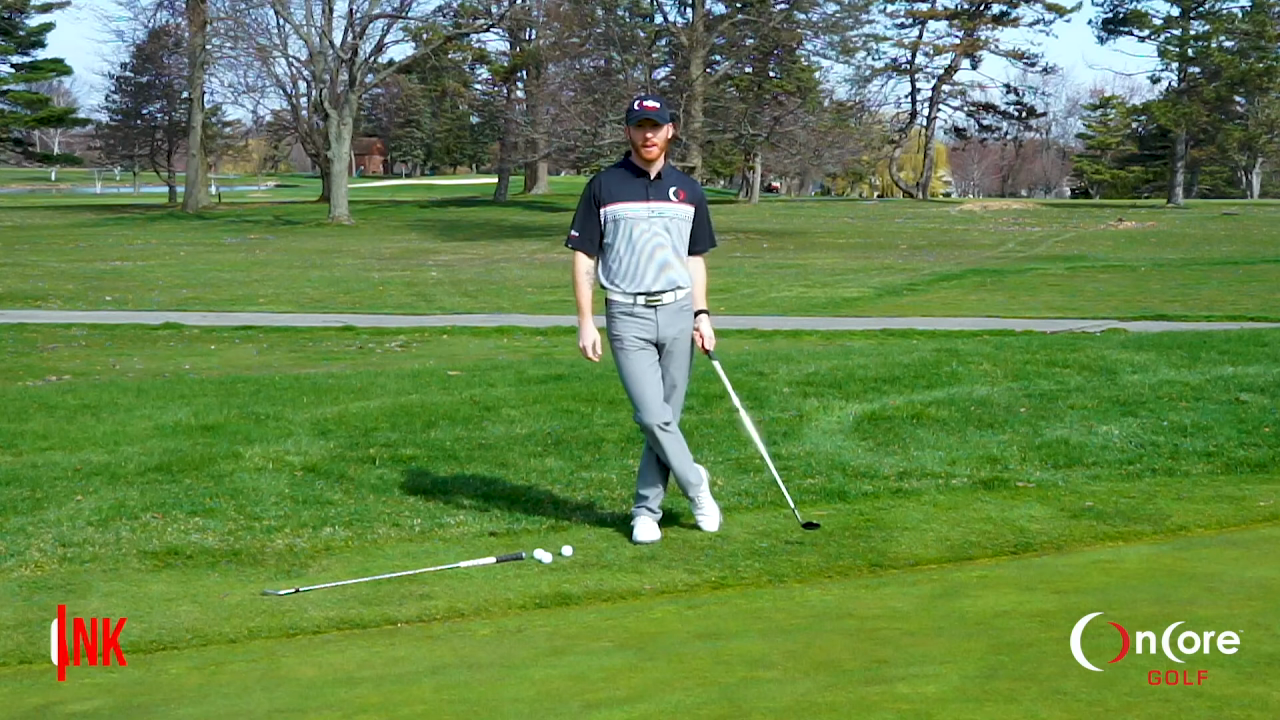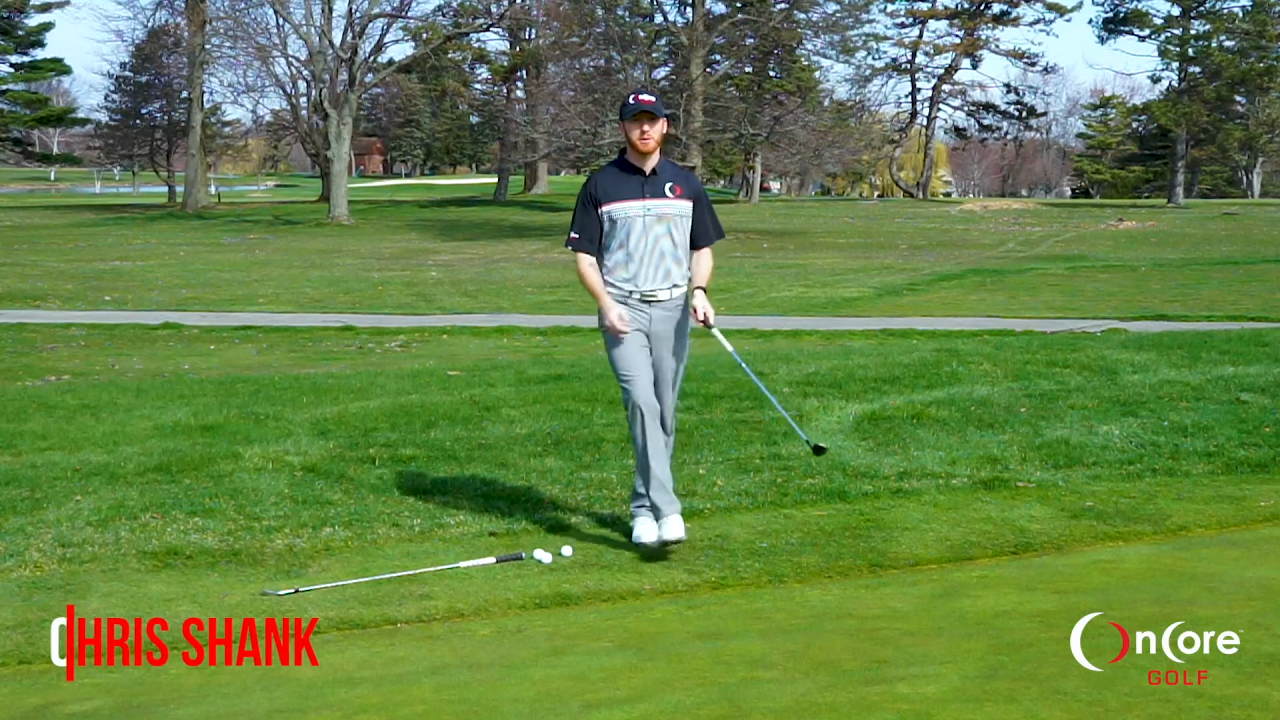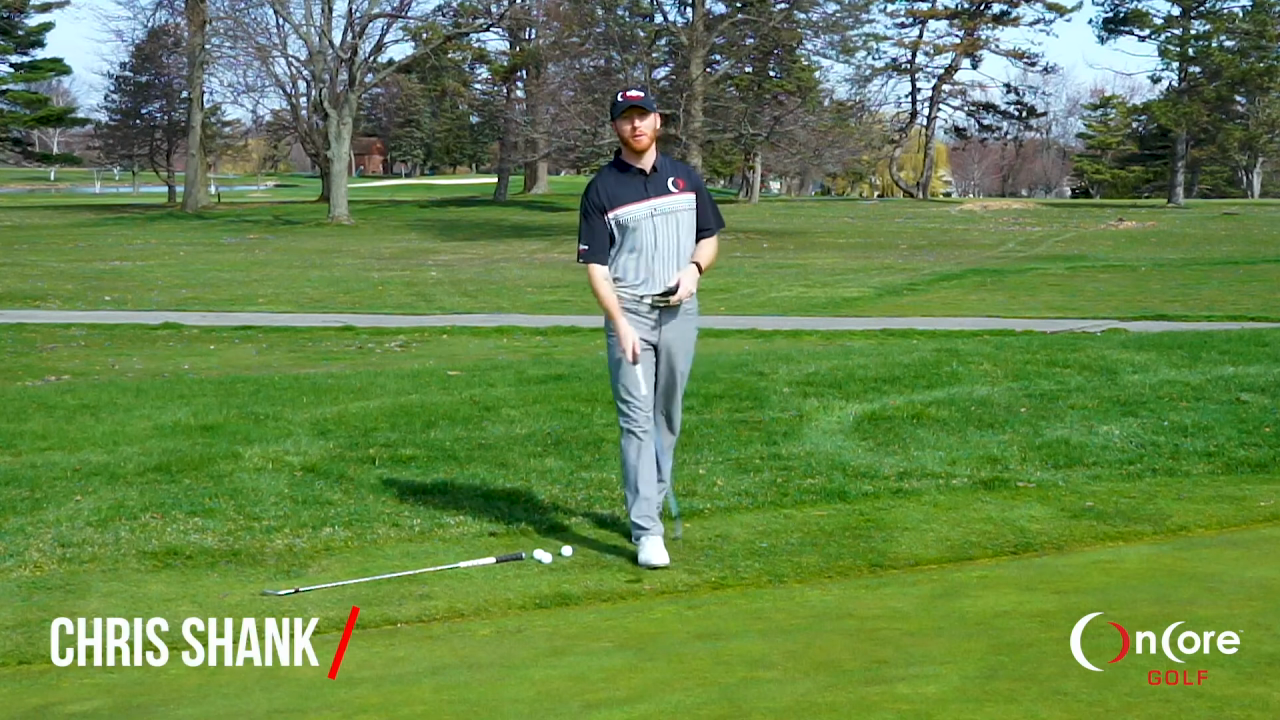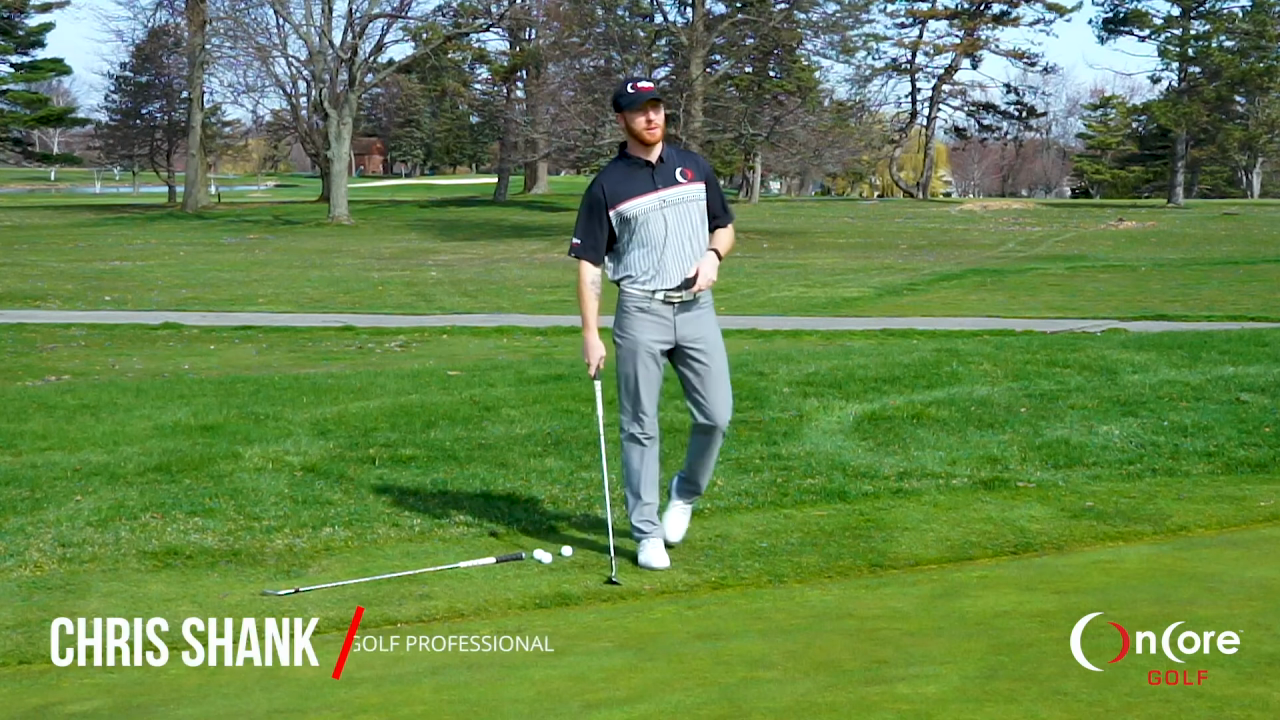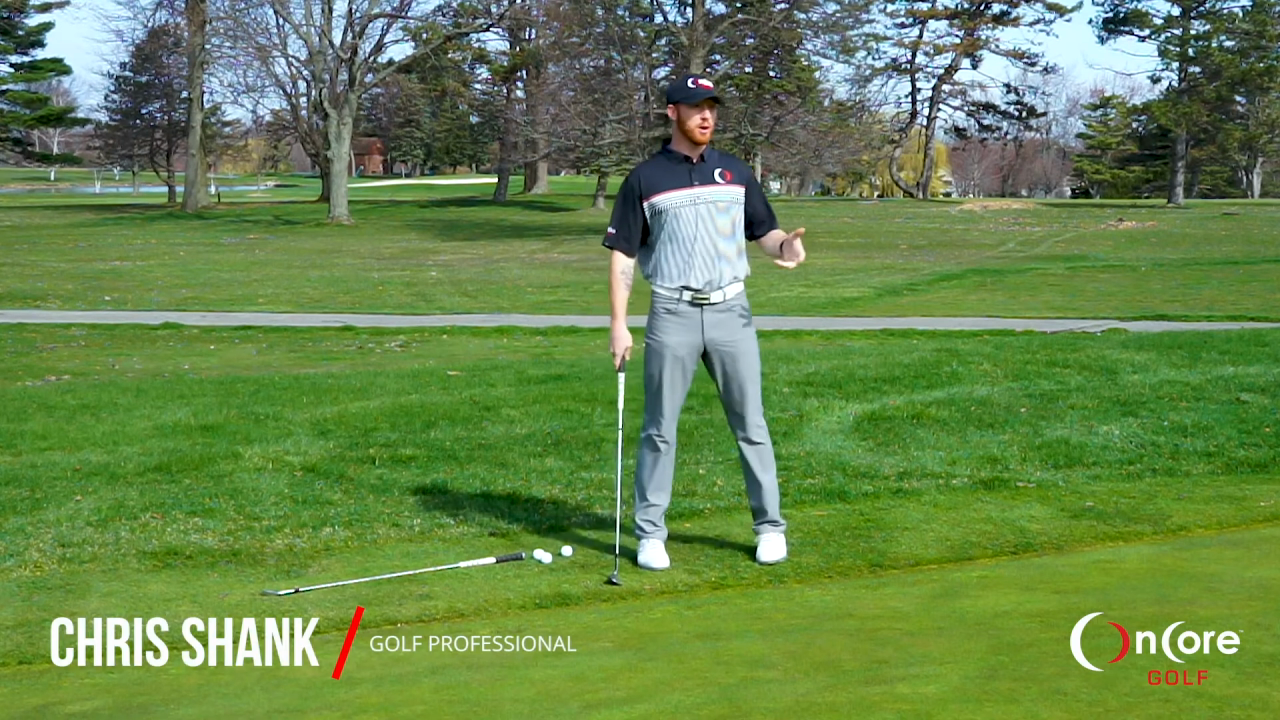
dt=0.5s
person 1, frame 1
left shoulder: (689, 190)
right shoulder: (603, 186)
left elbow: (695, 258)
right elbow: (583, 257)
left wrist: (702, 314)
right wrist: (586, 322)
left hip: (676, 313)
right hip: (627, 316)
left knee: (667, 416)
right knee: (653, 416)
left ankle: (647, 509)
right ankle: (694, 482)
person 1, frame 2
left shoulder: (686, 184)
right shoulder: (600, 184)
left elbow: (702, 250)
right elbow: (584, 255)
left wrist: (698, 291)
right wrist: (604, 302)
left hip: (671, 311)
right hip: (622, 312)
left knee: (663, 415)
right knee: (640, 401)
left ankle: (644, 510)
right ankle: (667, 510)
person 1, frame 3
left shoulder: (686, 177)
right shoulder: (601, 189)
left elbow: (709, 237)
right elbow: (595, 267)
left wrist: (694, 268)
right wrist: (620, 325)
left hip: (679, 313)
right hip: (628, 316)
left knee: (665, 420)
right knee: (636, 421)
left ankle: (646, 510)
right ankle: (648, 531)
person 1, frame 4
left shoulder: (695, 167)
right shoulder: (607, 185)
left elbow: (724, 228)
right elbow: (589, 263)
left wrist: (713, 257)
right wrist: (590, 334)
left hip: (696, 310)
right hip: (640, 314)
left knee: (715, 415)
right knee: (641, 427)
left ankle: (684, 492)
right ankle: (647, 533)
person 1, frame 5
left shoulder: (736, 171)
right shoulder: (644, 178)
left elbow: (764, 232)
right elbow: (622, 254)
left wrist: (784, 244)
right wrist: (618, 324)
left hip: (732, 312)
right hip: (672, 315)
left knee: (750, 425)
right knee: (660, 429)
left ankle: (770, 525)
right ankle: (651, 533)
